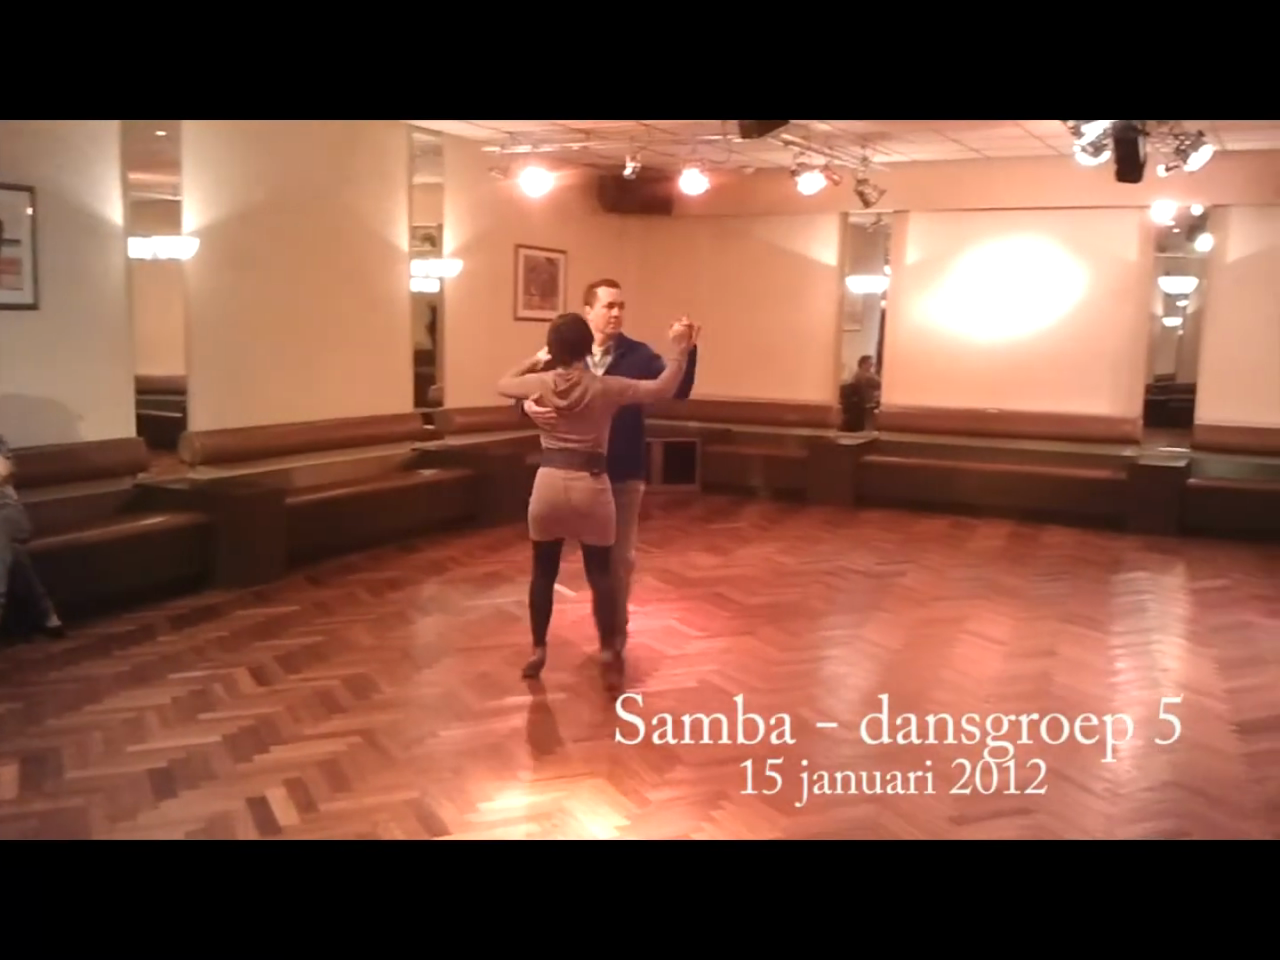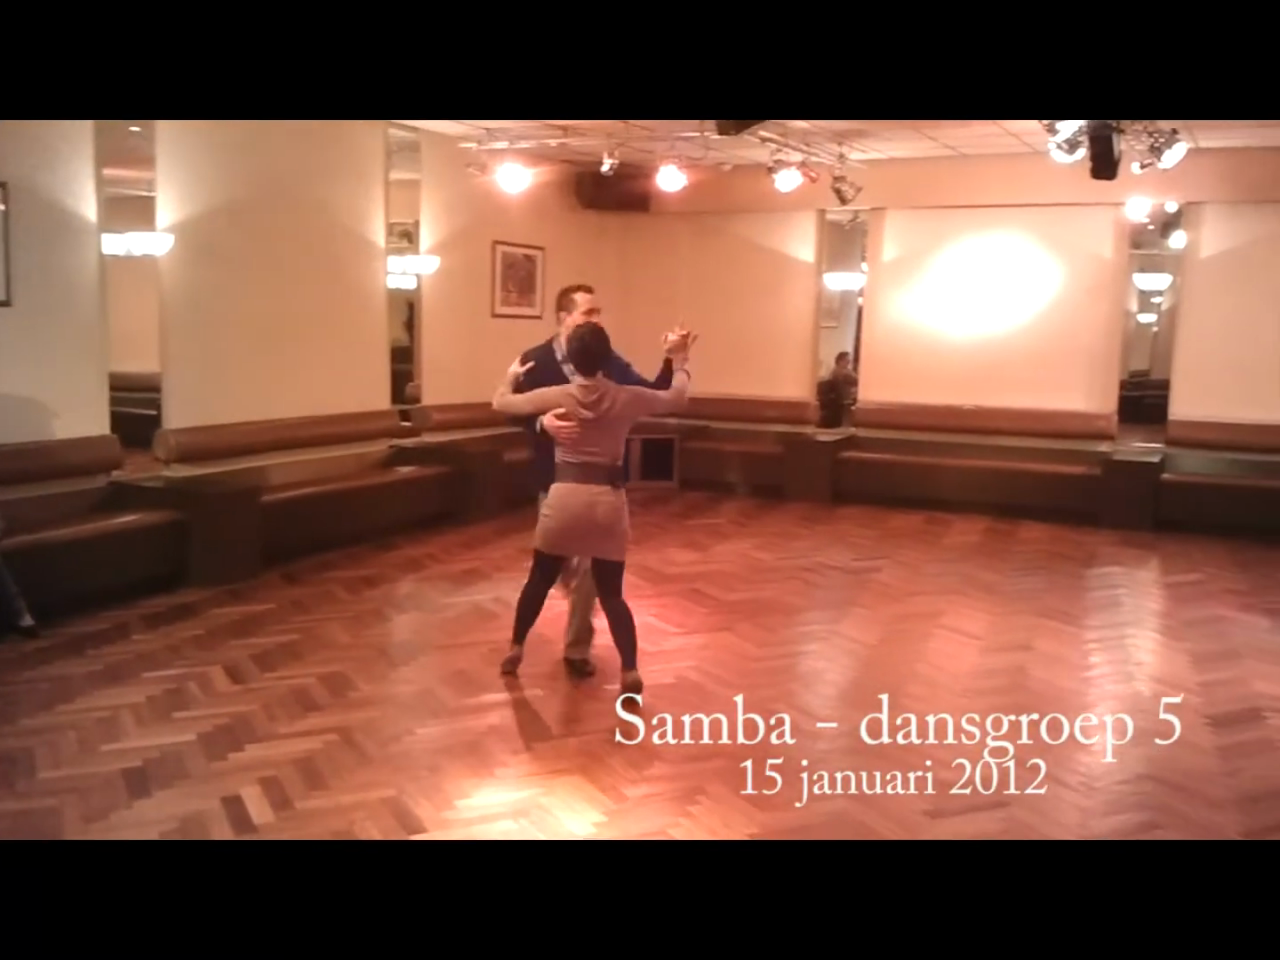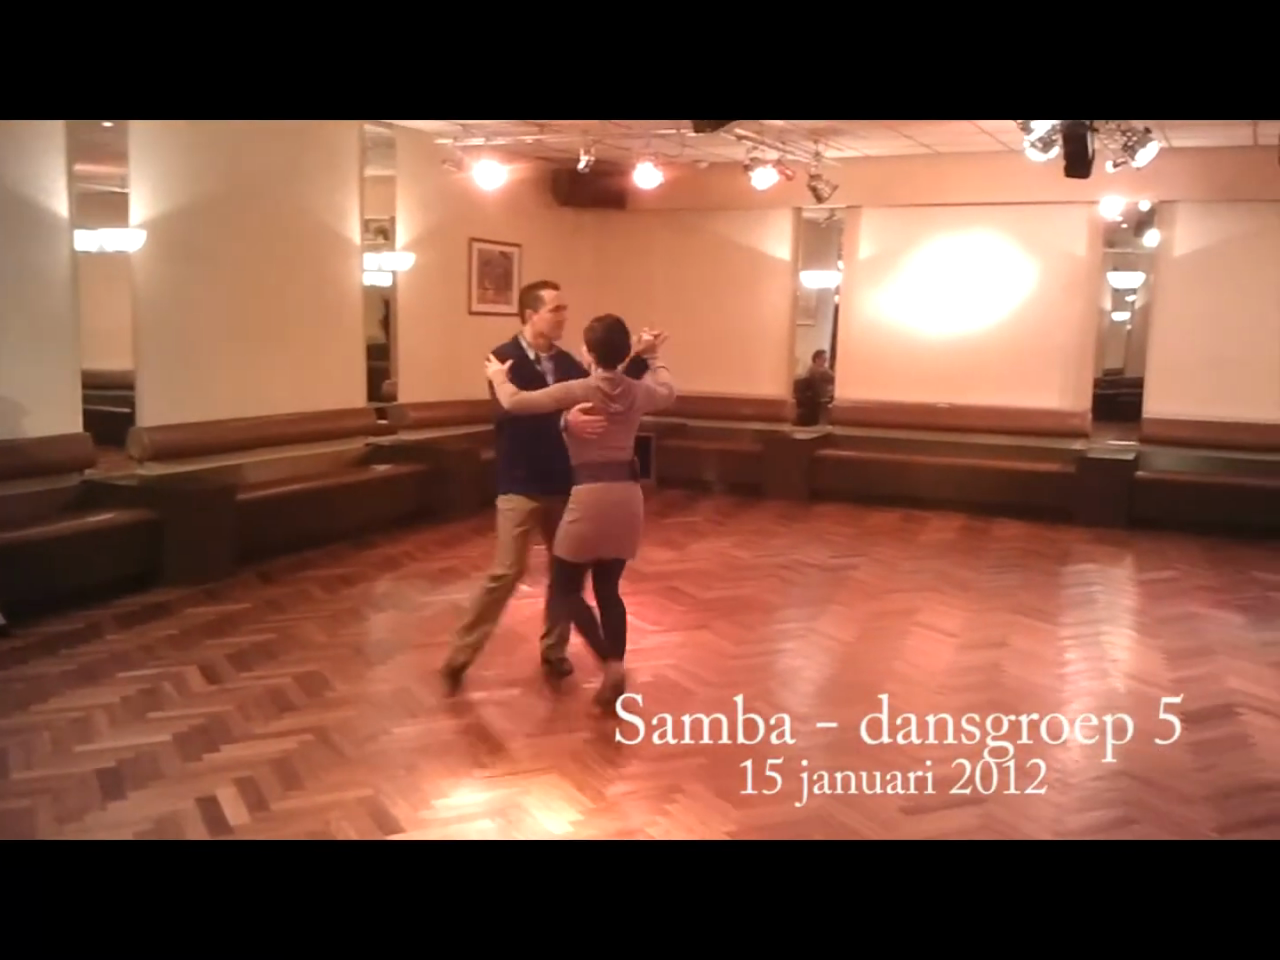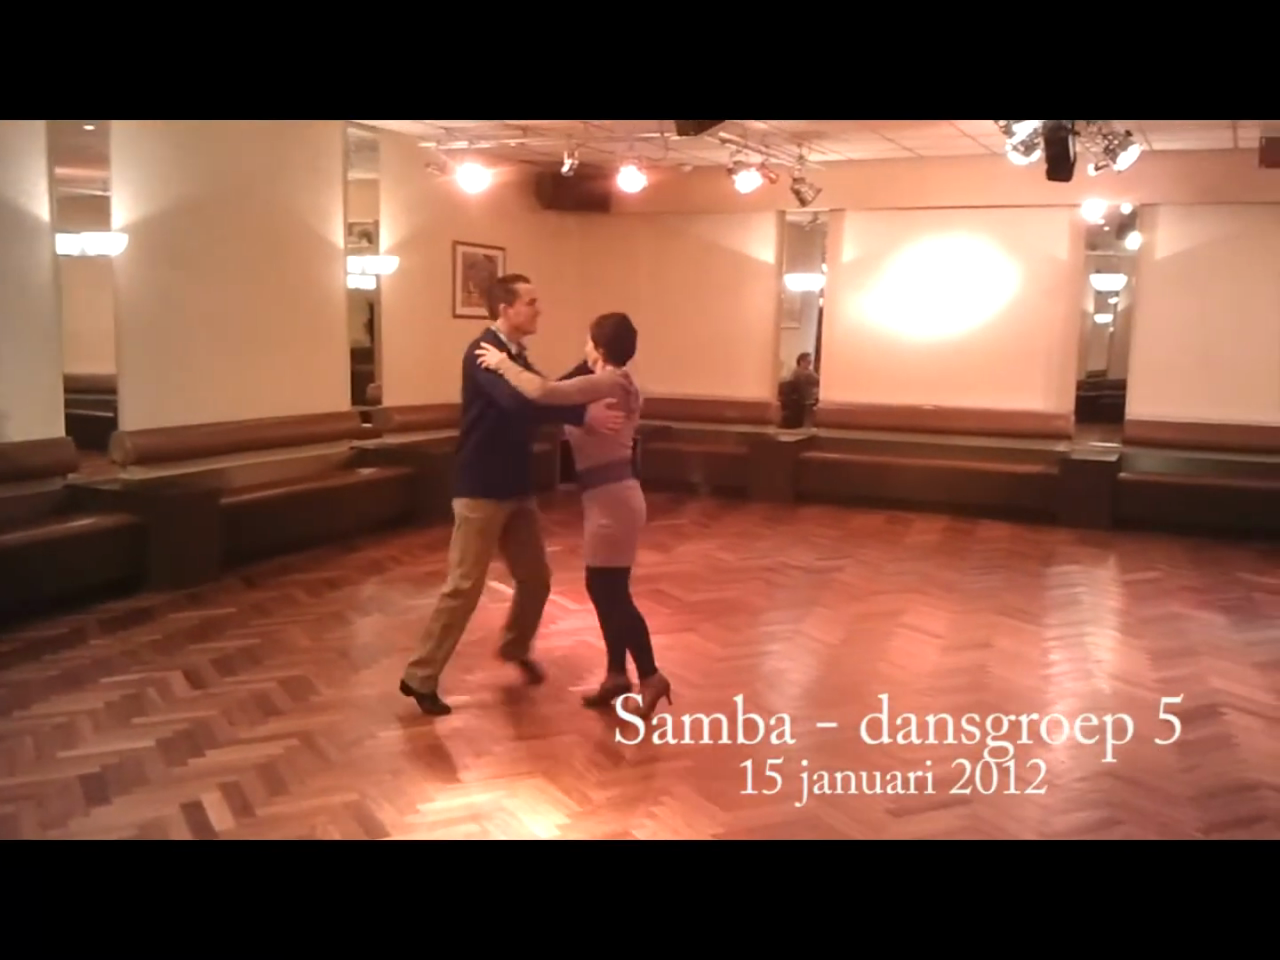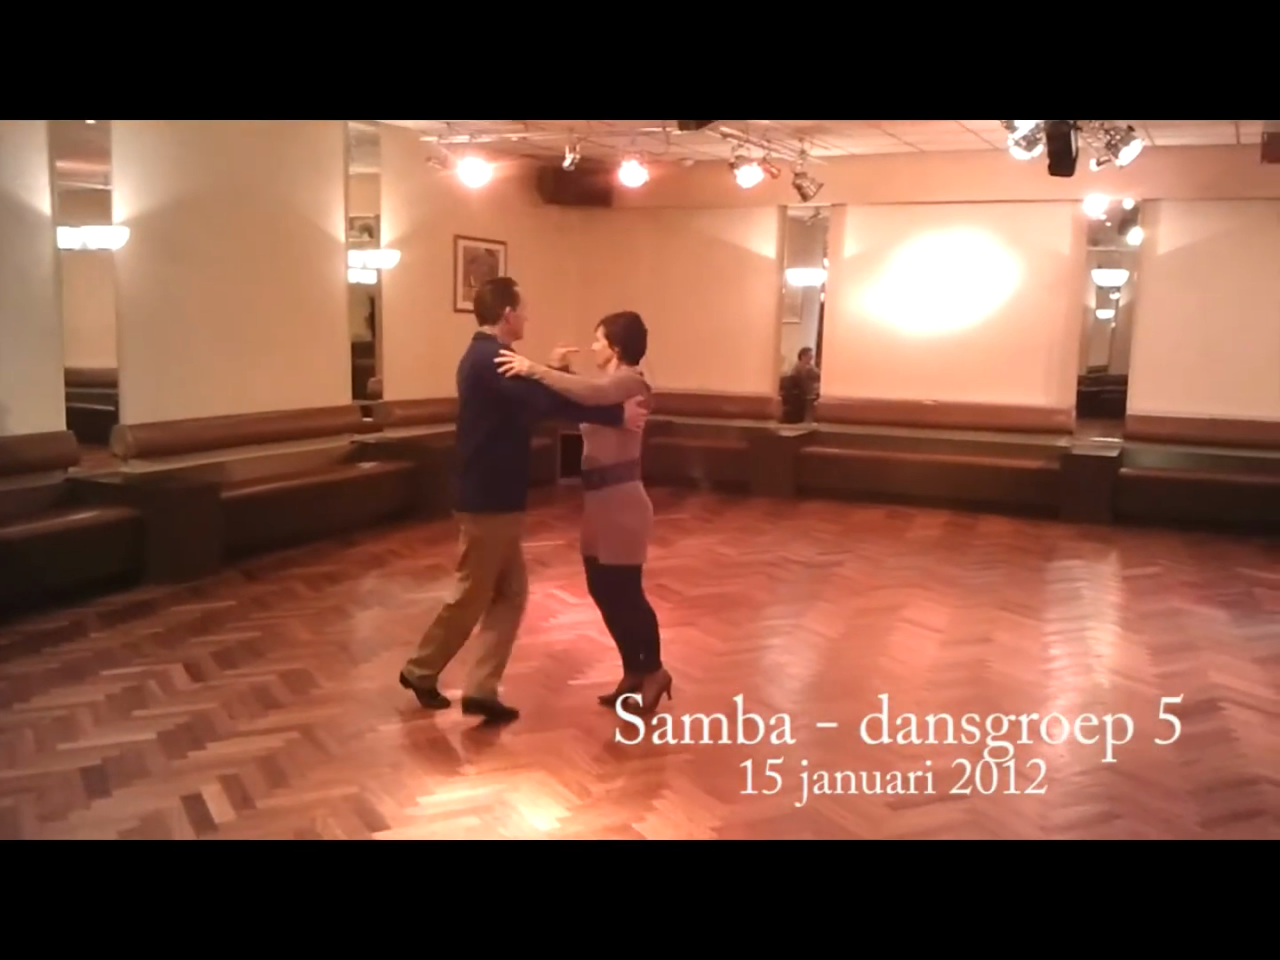
dt=0.2s
person 1, frame 1
left shoulder: (638, 354)
left elbow: (678, 391)
left wrist: (687, 350)
right wrist: (531, 406)
left hip: (626, 472)
left knee: (620, 555)
left ankle: (612, 637)
right ankle: (610, 629)
person 1, frame 2
left shoulder: (609, 363)
right shoulder: (535, 362)
left wrist: (673, 360)
right wrist: (543, 422)
right hip: (555, 480)
left knee: (591, 566)
right knee: (564, 564)
left ankle: (578, 648)
right ankle: (579, 636)
person 1, frame 3
left shoulder: (566, 362)
right shoulder: (505, 360)
right elbow: (516, 411)
left wrist: (638, 360)
right wrist: (564, 421)
left hip: (564, 484)
right hip: (521, 486)
right knee: (505, 573)
left ankle: (554, 649)
right ankle: (461, 656)
person 1, frame 4
left shoulder: (515, 353)
right elbow: (520, 402)
right wrist: (584, 415)
left hip: (517, 488)
right hip: (482, 490)
left knee: (536, 578)
right knee: (463, 586)
left ankle: (516, 647)
right ankle: (420, 676)
person 1, frame 5
left shoulder: (485, 355)
right shoulder: (493, 358)
left elbow: (533, 398)
right elbow: (548, 402)
right wrist: (617, 413)
left hip: (500, 496)
right hip: (487, 499)
left knee: (510, 594)
right knee: (472, 598)
left ankle: (482, 691)
right ankle: (420, 671)
person 2, frame 1
left shoulder: (540, 384)
right shoulder: (606, 388)
left elbow: (502, 385)
right elbow: (664, 388)
left wrist: (533, 363)
right wrist: (681, 349)
left hip: (549, 482)
right hip: (590, 484)
left knee: (544, 572)
right knee: (600, 574)
left ankle: (538, 651)
right ankle: (609, 650)
person 2, frame 2
left shoulder: (556, 397)
right shoulder: (627, 399)
left elbow: (501, 403)
right elbow: (677, 397)
left wrist: (512, 376)
right wrist: (679, 358)
left hip: (566, 496)
right hip: (609, 499)
left knee: (540, 579)
right knee: (610, 593)
left ankle: (516, 649)
right ankle: (630, 671)
person 2, frame 3
left shoulder: (577, 391)
right shoulder: (639, 393)
left elbow: (515, 402)
right elbow: (667, 390)
left wrist: (498, 375)
right wrist: (652, 356)
left hip: (592, 496)
right hip: (629, 494)
left knee: (565, 590)
right knee: (608, 589)
left ankle: (610, 664)
right ankle: (612, 670)
person 2, frame 4
left shoulder: (598, 385)
right shoulder: (622, 385)
left elbow: (542, 391)
left wrist: (503, 364)
left hip: (606, 498)
right hip: (622, 494)
left knee: (611, 595)
right knee: (608, 593)
left ankle: (651, 677)
right ankle: (616, 676)
person 2, frame 5
left shoulder: (626, 383)
right shoulder: (619, 383)
left elbow: (589, 391)
right elbow: (585, 395)
left wrist: (535, 369)
right wrist: (557, 369)
left hip: (619, 500)
right hip: (603, 499)
left knee: (626, 593)
right knee: (602, 589)
left ankle: (654, 672)
right ankle: (634, 673)
